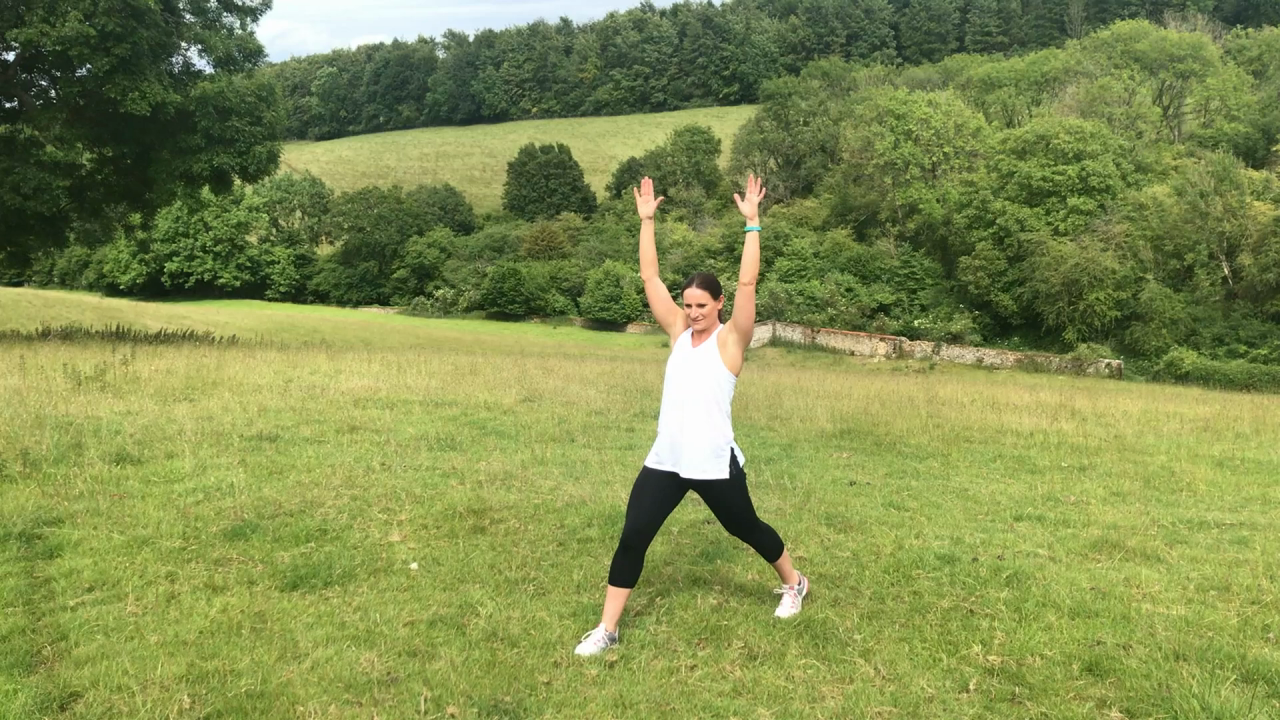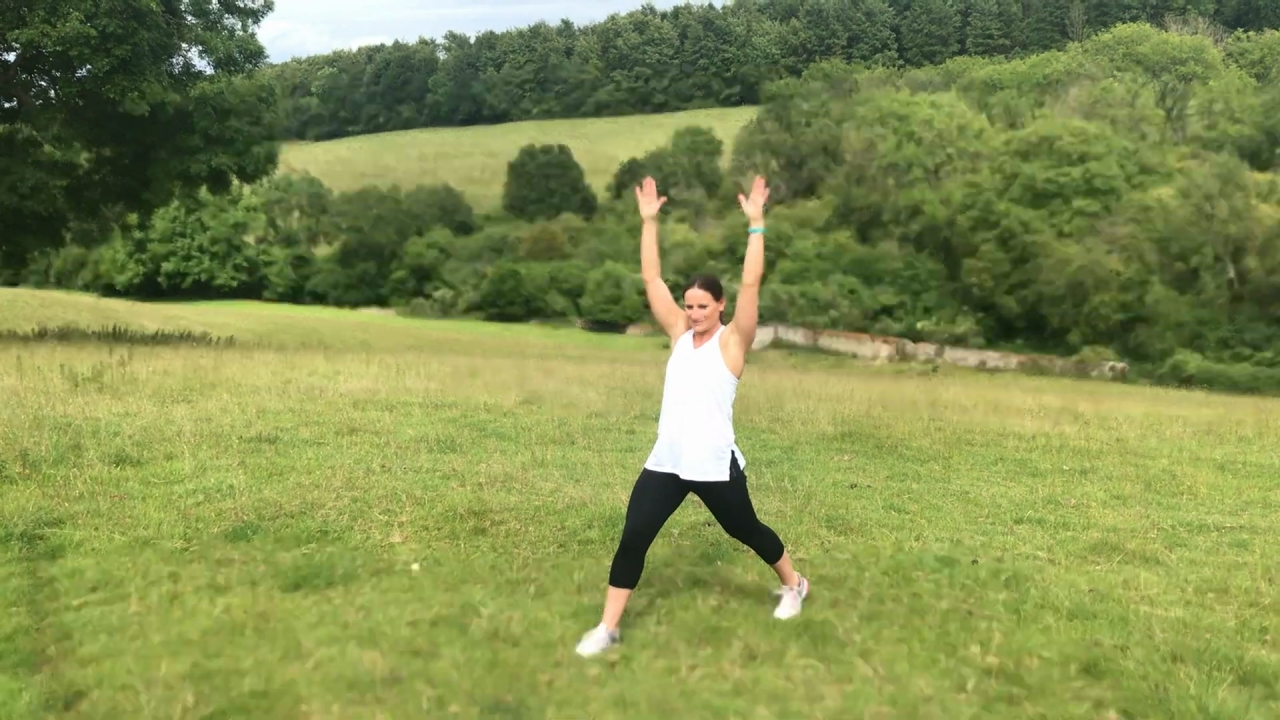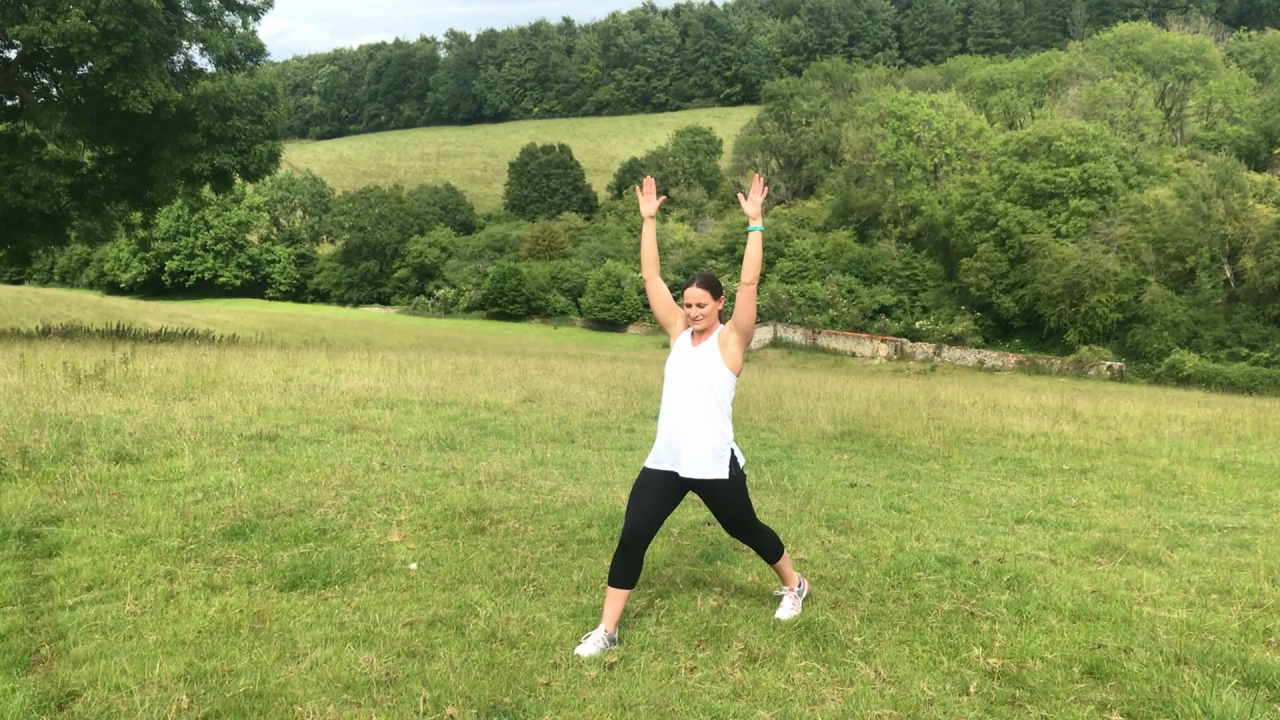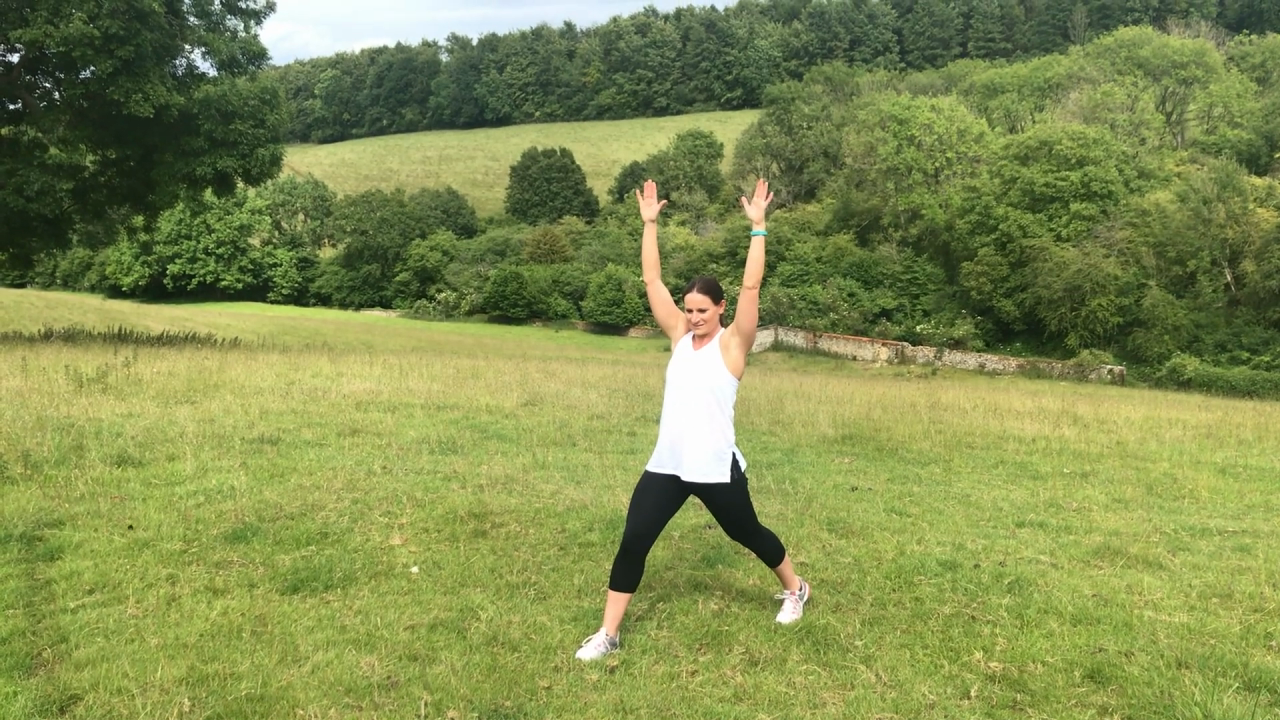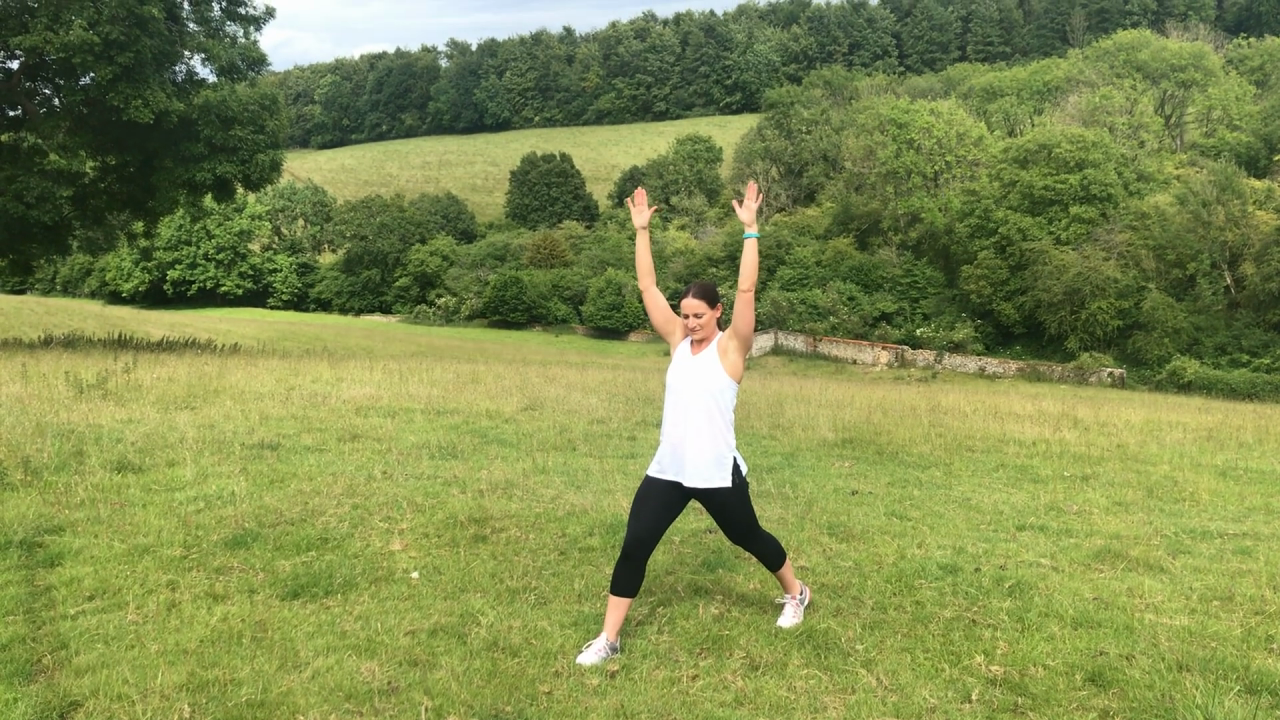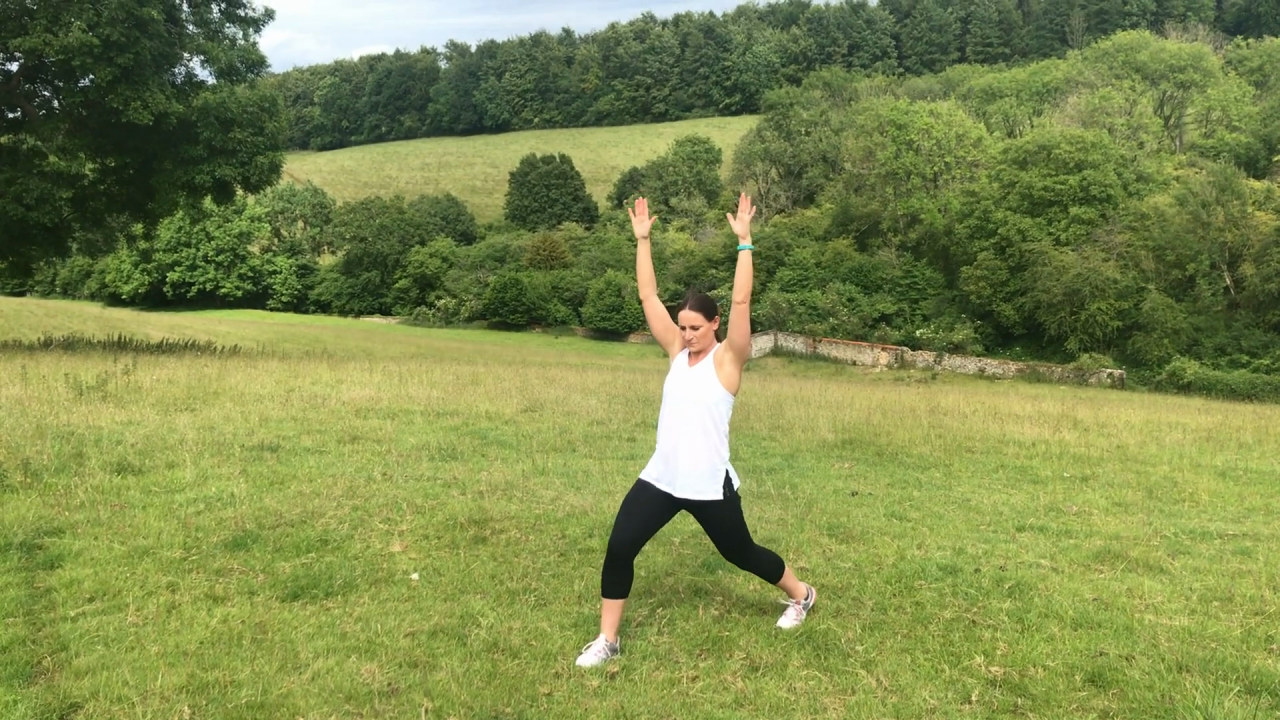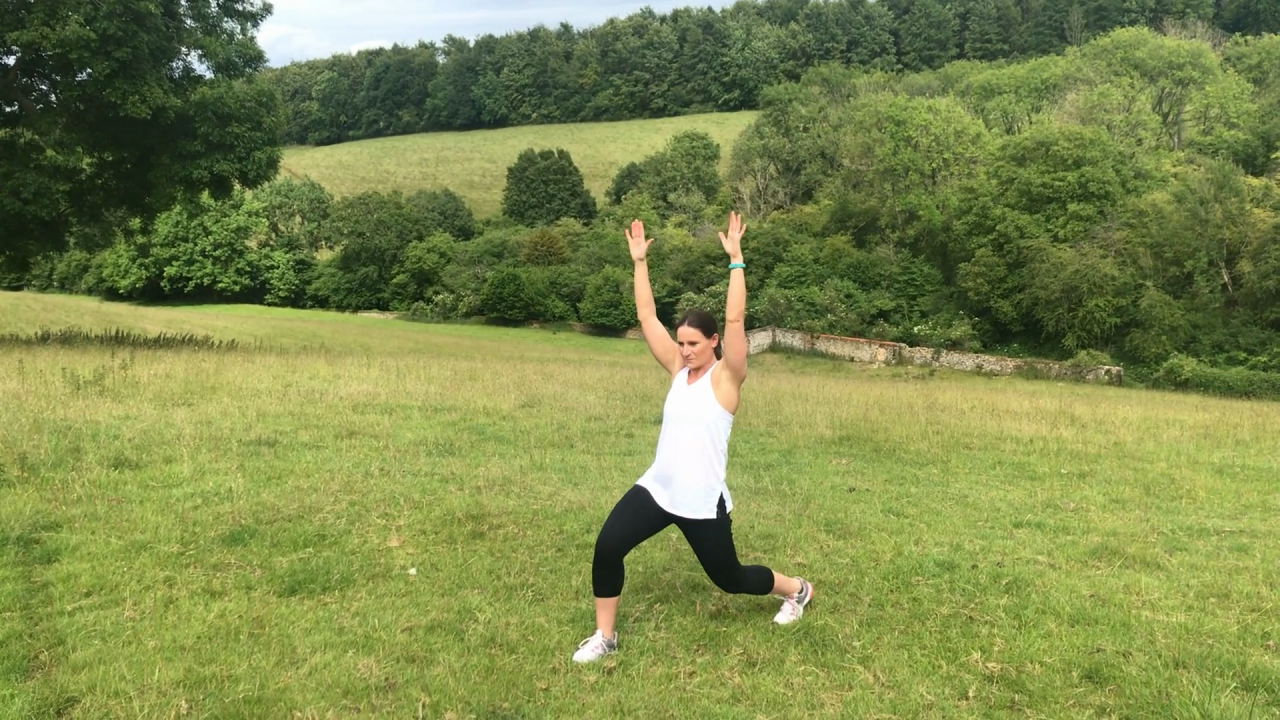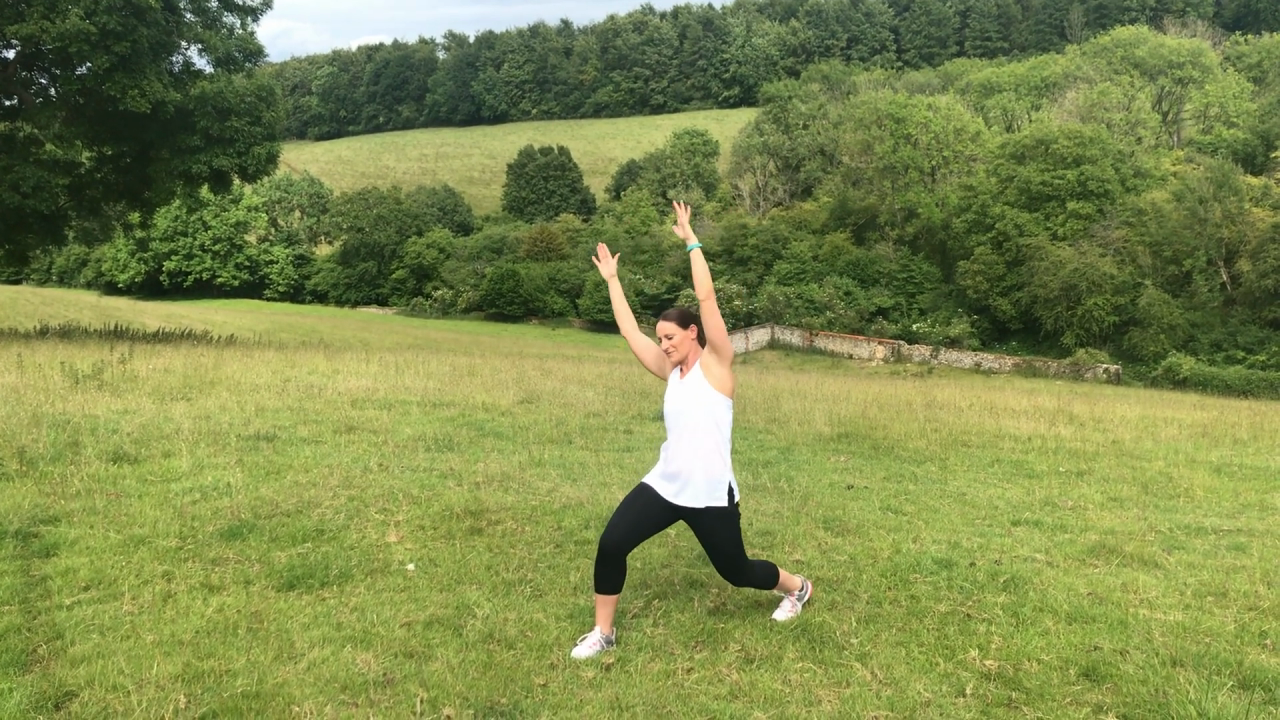
dt=0.5s
person 1, frame 1
left shoulder: (730, 340)
right shoulder: (678, 331)
left elbow: (746, 283)
right elbow: (650, 276)
left wrist: (751, 222)
right wrist: (647, 220)
left hip: (715, 464)
right hip: (665, 460)
left knee: (747, 529)
right knee: (632, 538)
left ankle: (794, 583)
right ankle: (607, 629)
person 1, frame 2
left shoulder: (732, 341)
right shoulder: (679, 333)
left elbow: (751, 284)
right elbow: (651, 278)
left wrist: (756, 224)
right wrist: (649, 221)
left hip: (715, 466)
right hip: (666, 463)
left knee: (747, 531)
right knee: (632, 540)
left ankle: (794, 585)
right ankle: (608, 629)
person 1, frame 3
left shoulder: (731, 339)
right shoulder: (678, 331)
left elbow: (749, 283)
right elbow: (651, 276)
left wrist: (754, 222)
right wrist: (648, 219)
left hip: (715, 464)
right hip: (665, 461)
left knee: (747, 530)
right knee: (631, 539)
left ankle: (794, 585)
right ankle: (606, 630)
person 1, frame 4
left shoulder: (733, 343)
right shoulder: (680, 335)
left elbow: (751, 287)
right elbow: (652, 280)
left wrist: (758, 227)
right wrist: (650, 223)
left hip: (717, 468)
right hip: (667, 465)
left knee: (749, 534)
right knee: (633, 543)
left ankle: (795, 589)
right ankle: (608, 634)
person 1, frame 5
left shoulder: (730, 348)
right shoulder: (678, 340)
left elbow: (746, 290)
right elbow: (647, 285)
left wrist: (750, 229)
right wrist: (641, 230)
left hip: (718, 473)
right hip: (668, 470)
left knee: (750, 538)
right knee: (633, 548)
left ankle: (796, 593)
right ankle: (608, 639)
person 1, frame 6
left shoulder: (727, 359)
right shoulder: (677, 352)
left elbow: (741, 301)
right elbow: (648, 296)
left wrist: (744, 241)
right wrist: (642, 239)
left hip: (709, 484)
right hip: (661, 477)
left knee: (742, 553)
right knee: (619, 548)
left ankle: (800, 595)
right ankle: (607, 640)
person 1, frame 7
left shoulder: (726, 377)
right shoulder: (678, 369)
left elbow: (735, 319)
right elbow: (647, 316)
left wrist: (736, 259)
right wrist: (640, 261)
left hip: (703, 500)
right hip: (657, 489)
left knee: (729, 578)
right knee: (607, 547)
left ankle: (797, 589)
right ankle: (604, 636)
person 1, frame 8
left shoulder: (716, 363)
right shoulder: (670, 370)
left elbow: (707, 298)
right elbow: (631, 332)
left wrist: (690, 240)
right wrist: (612, 280)
left hip: (711, 495)
right hip: (665, 486)
left knee: (737, 571)
right knee: (611, 545)
left ankle: (797, 587)
right ankle: (603, 632)
